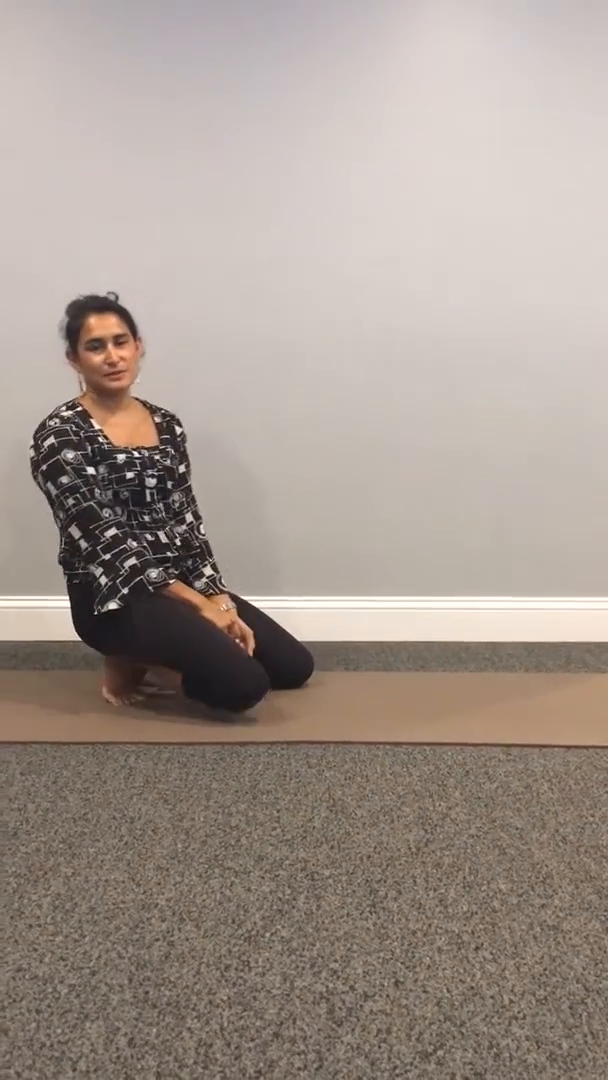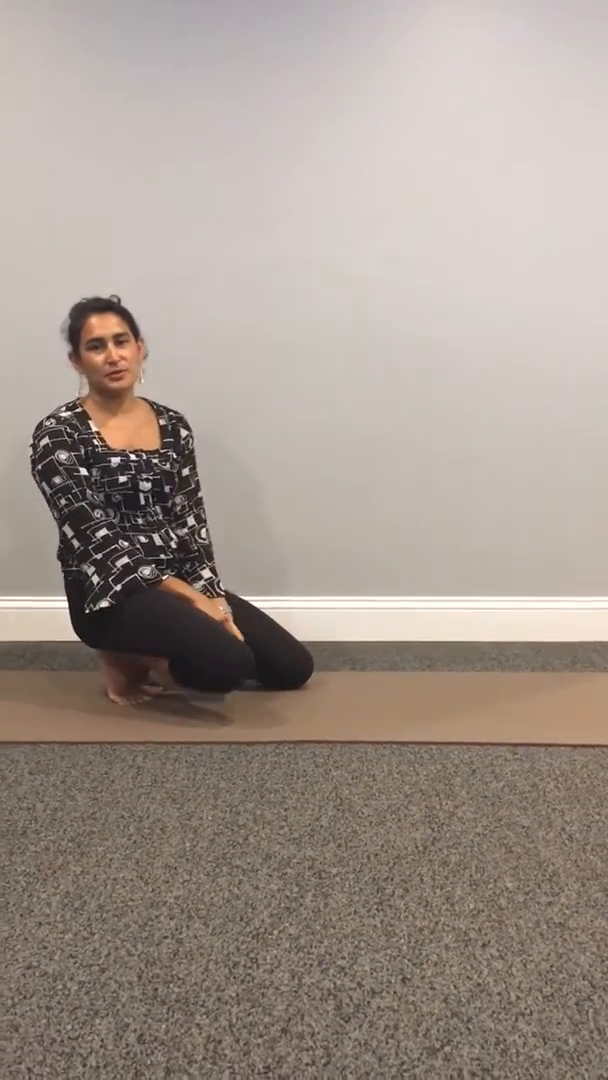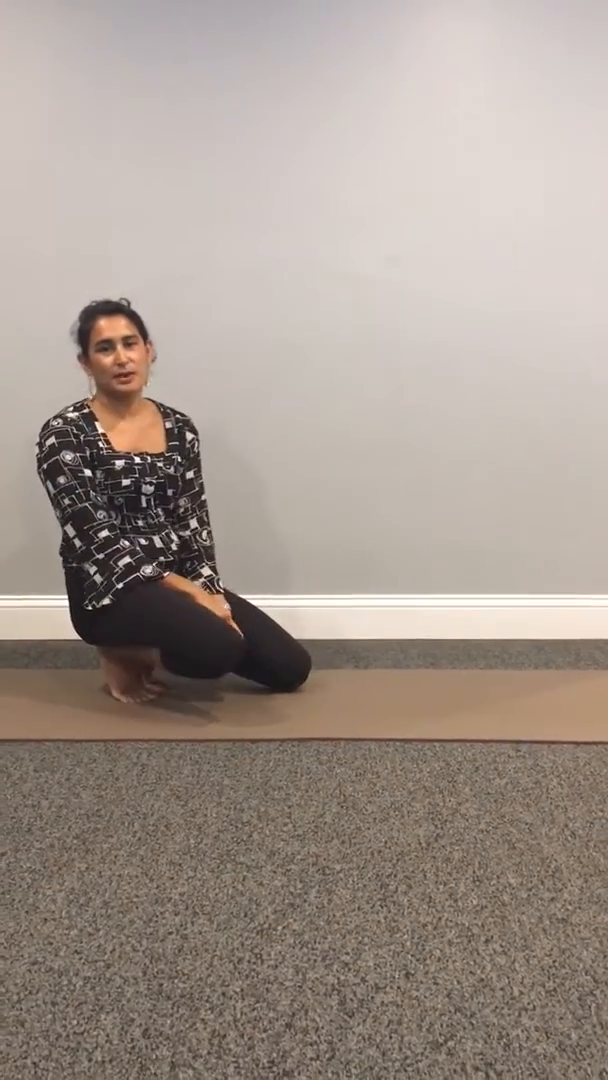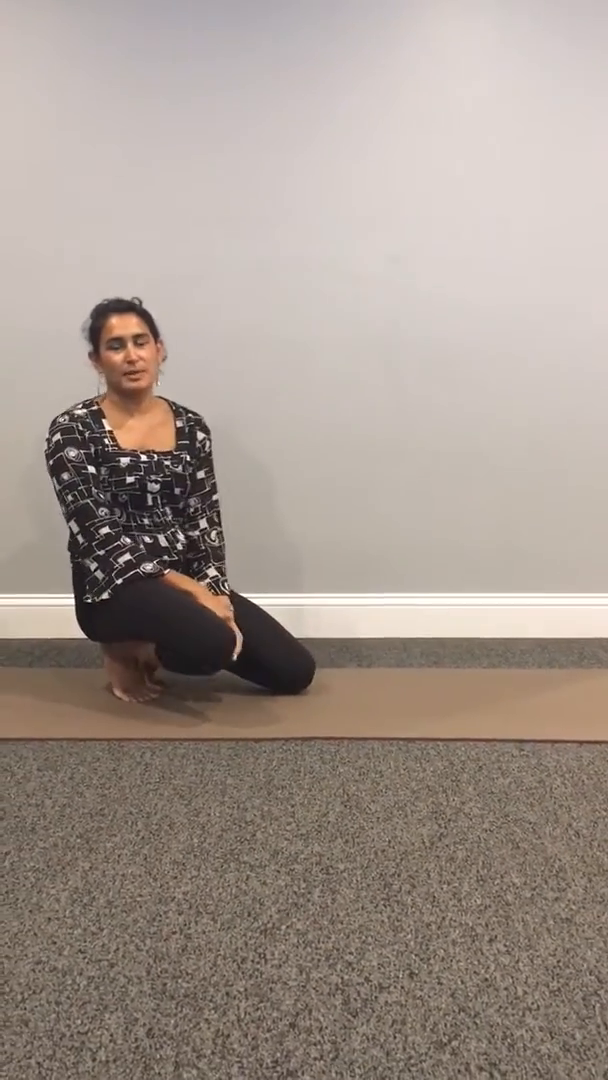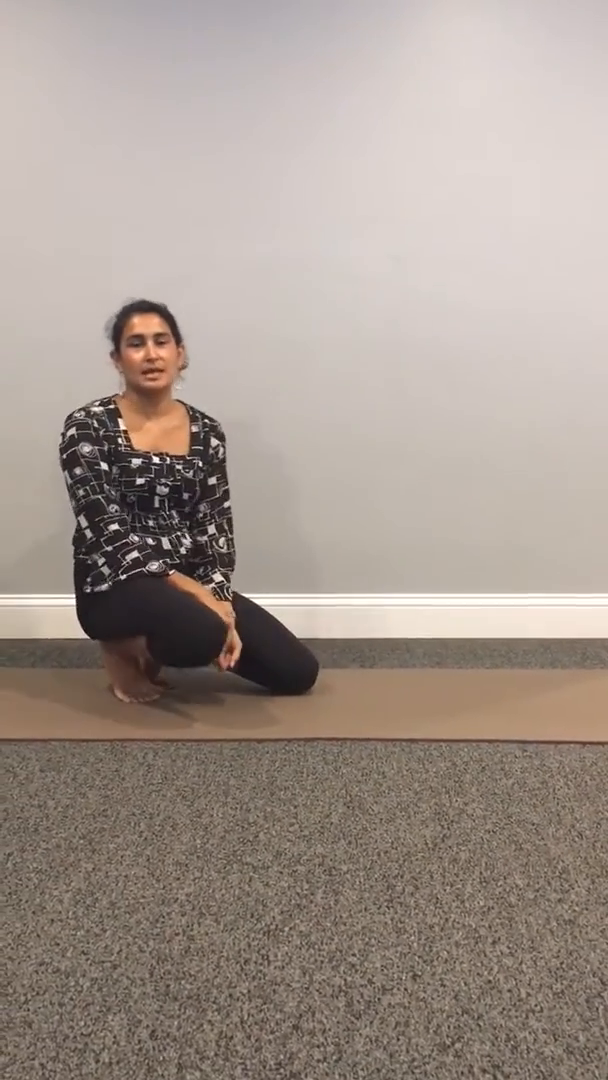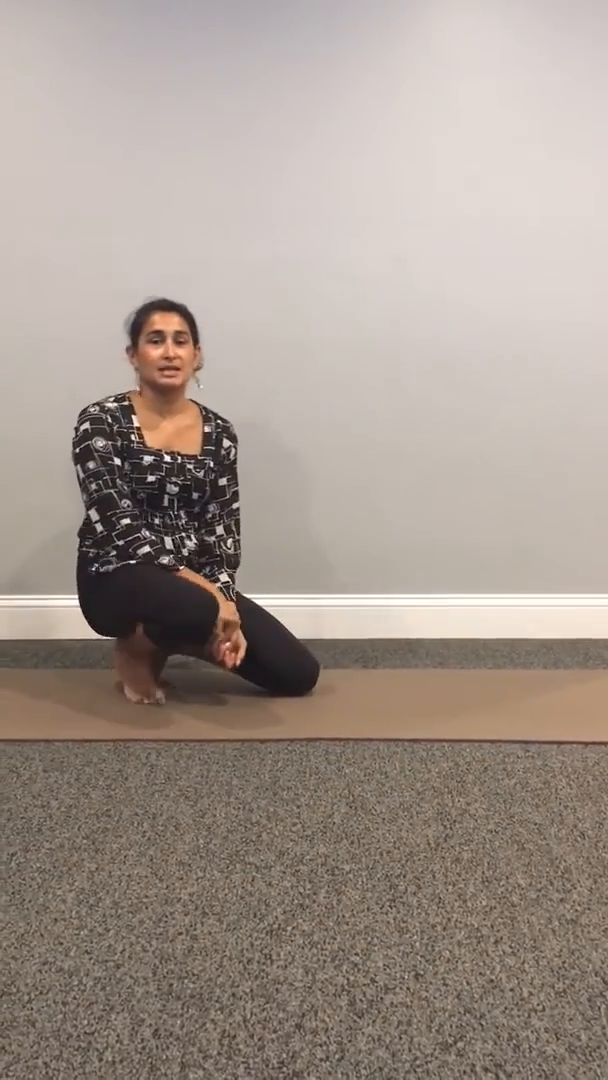
dt=0.2s
person 1, frame 1
left shoulder: (166, 424)
right shoulder: (59, 435)
left elbow: (187, 523)
right elbow: (104, 541)
left wrist: (221, 601)
right wrist: (199, 606)
left hip: (179, 582)
right hip: (113, 598)
left knee: (295, 666)
right knee: (244, 684)
left ankle: (149, 652)
right ankle: (130, 659)
person 1, frame 2
left shoulder: (172, 425)
right shoulder: (58, 435)
left elbow: (191, 523)
right elbow: (97, 541)
left wrist: (215, 600)
right wrist: (194, 599)
left hip: (179, 581)
right hip: (109, 595)
left knee: (294, 667)
right knee: (229, 663)
left ankle: (154, 649)
right ankle: (127, 658)
person 1, frame 3
left shoulder: (179, 428)
right shoulder: (64, 435)
left elbow: (195, 523)
right elbow: (99, 541)
left wrist: (211, 596)
right wrist: (192, 594)
left hip: (181, 581)
right hip: (109, 591)
left knee: (291, 668)
right knee: (220, 649)
left ankle: (153, 646)
right ankle: (124, 653)
person 1, frame 4
left shoulder: (191, 427)
right shoulder: (73, 431)
left elbow: (205, 523)
right elbow: (100, 537)
left wrist: (216, 596)
right wrist: (192, 592)
left hip: (187, 580)
right hip: (114, 589)
left knee: (296, 671)
right knee: (212, 645)
left ankle: (156, 645)
right ankle: (125, 650)
person 1, frame 5
left shoulder: (206, 432)
right shoulder: (87, 428)
left elbow: (216, 528)
right elbow: (109, 533)
left wrist: (220, 604)
right wrist: (196, 594)
left hip: (192, 582)
right hip: (115, 586)
left knee: (298, 672)
right knee: (200, 634)
left ankle: (156, 644)
right ankle: (125, 649)
person 1, frame 6
left shoulder: (218, 432)
right shoulder: (100, 423)
left elbow: (223, 529)
right elbow: (119, 528)
left wrist: (225, 603)
right wrist: (207, 594)
left hip: (194, 581)
right hip: (117, 580)
left knee: (298, 674)
right knee: (193, 609)
left ankle: (169, 639)
right ankle: (136, 647)
